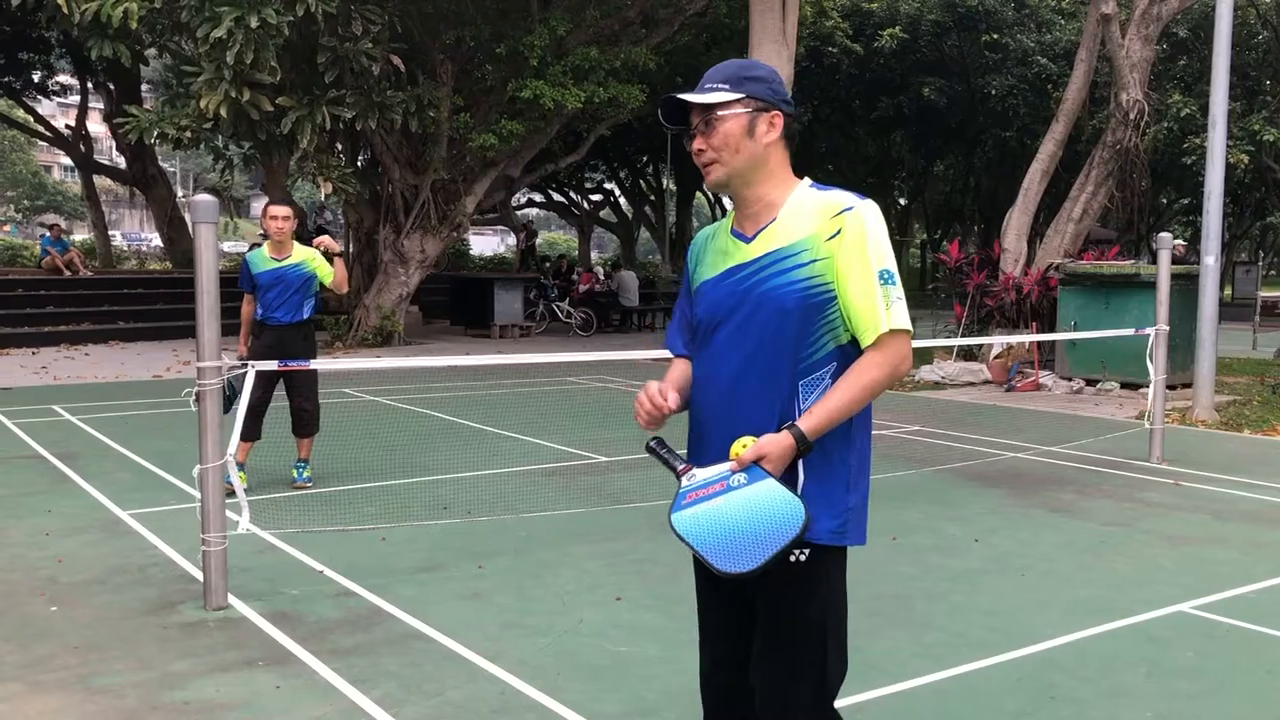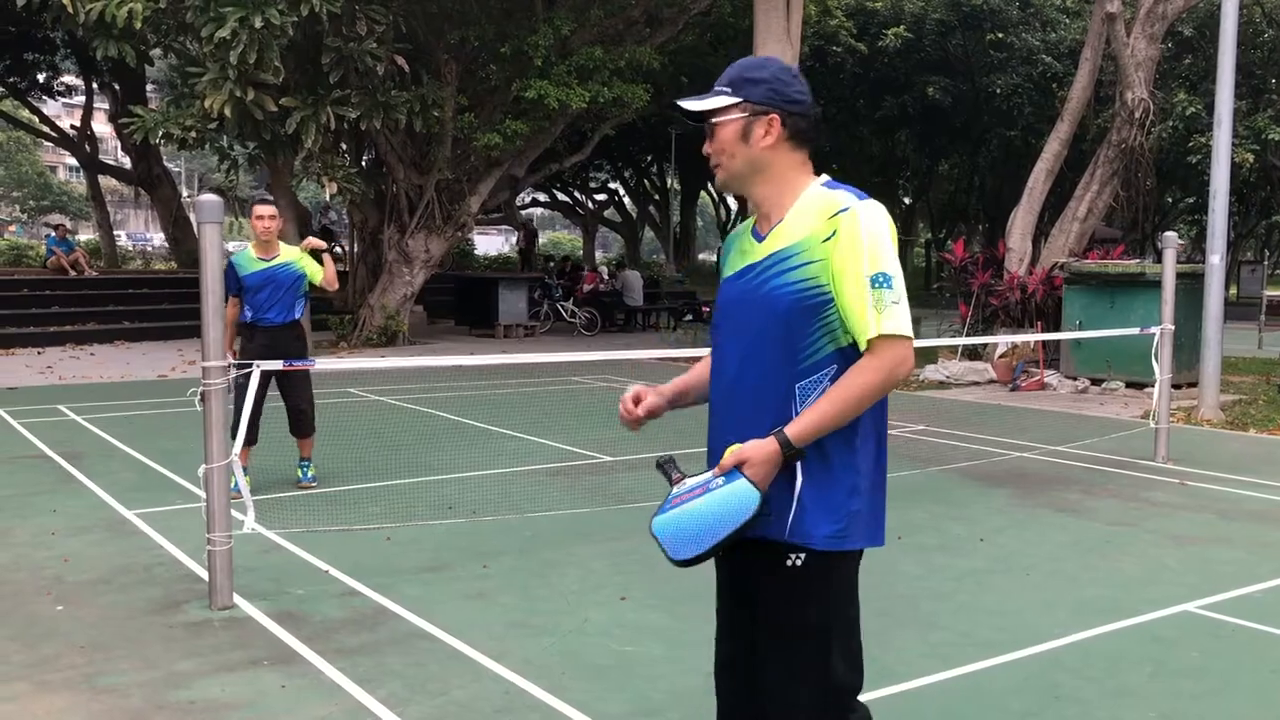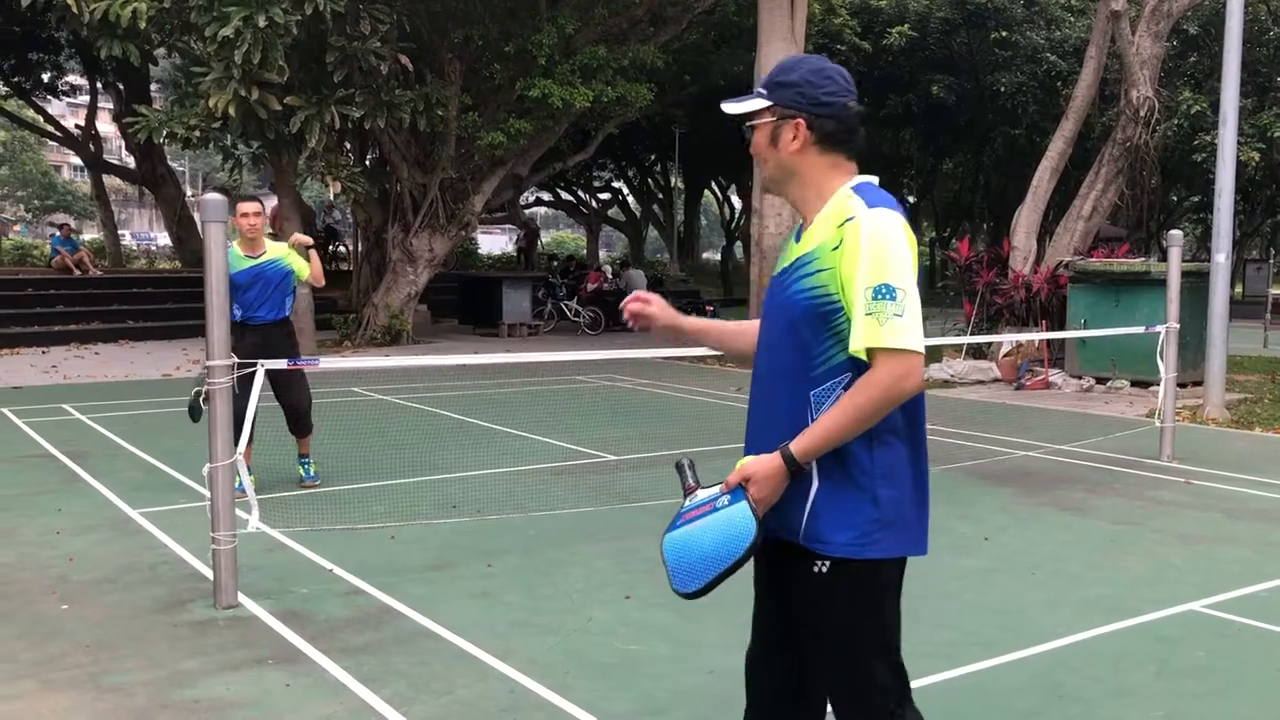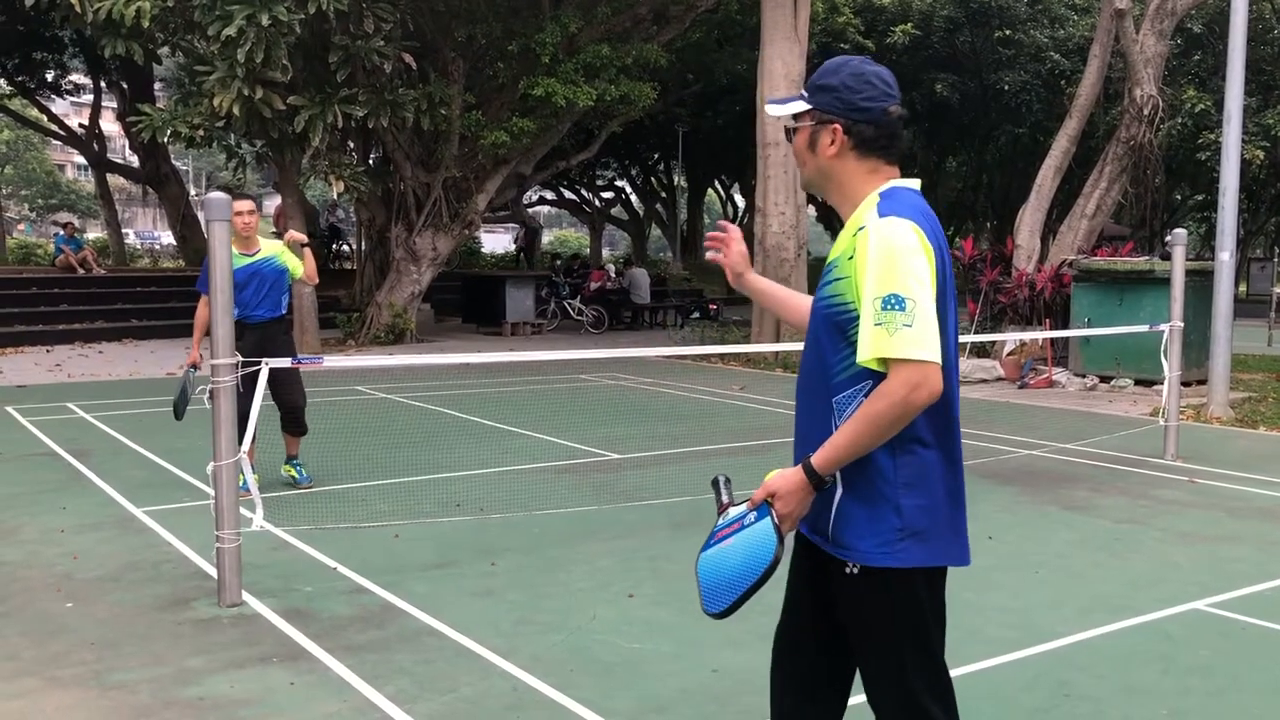
dt=0.2s
person 1, frame 1
left shoulder: (844, 220)
right shoulder: (706, 245)
left elbow: (891, 351)
left wrist: (794, 436)
right wrist: (664, 392)
left hip: (803, 510)
person 1, frame 2
left shoulder: (850, 220)
right shoulder: (740, 240)
left elbow: (892, 356)
left wrist: (782, 443)
right wrist: (666, 394)
left hip: (811, 514)
person 1, frame 3
left shoulder: (870, 226)
right shoulder: (804, 233)
left elbow: (900, 370)
left wrist: (788, 459)
right wrist: (680, 324)
left hip: (849, 518)
right hip: (789, 512)
person 1, frame 4
left shoulder: (890, 230)
right shoulder: (865, 227)
left elbow: (917, 381)
left wrist: (809, 473)
right wrist: (749, 282)
left hip: (887, 525)
right hip: (835, 516)
person 2, frame 1
left shoulder: (310, 256)
right shoulder: (253, 259)
left elbow: (341, 288)
right elbow: (249, 302)
left wrist: (337, 253)
right wrist: (243, 341)
left hip: (299, 337)
right hip: (264, 337)
left knee: (305, 405)
right knee: (253, 404)
left ankle: (302, 465)
right ankle: (239, 469)
person 2, frame 2
left shoulder: (298, 256)
right shoulder: (238, 261)
left elbow: (331, 284)
right elbow: (233, 305)
left wrist: (324, 250)
right wrist: (228, 346)
left hip: (290, 338)
right hip: (255, 340)
left knee: (301, 406)
right knee: (246, 408)
left ankle: (306, 464)
right ankle: (240, 473)
person 2, frame 3
left shoulder: (284, 252)
right shoulder: (226, 259)
left elbow: (318, 281)
left wrist: (310, 247)
left hip: (280, 335)
right hip: (245, 338)
left knee: (298, 402)
right knee: (241, 408)
left ankle: (305, 460)
right ankle: (243, 472)
person 2, frame 4
left shoulder: (278, 249)
left elbow: (311, 279)
right elbow: (206, 304)
left wrist: (305, 245)
right wrist: (196, 347)
left hip: (278, 333)
right hip: (243, 337)
left knee: (294, 401)
right knee: (243, 407)
left ankle: (292, 463)
right ankle: (248, 472)
